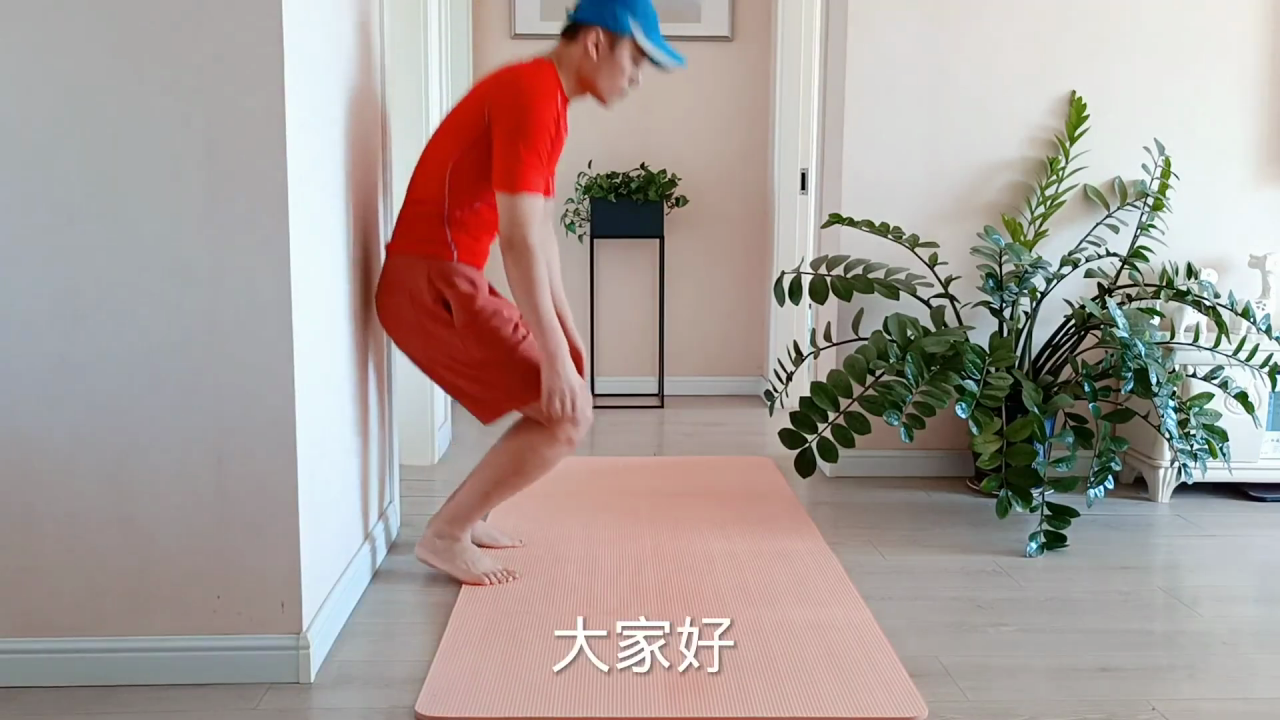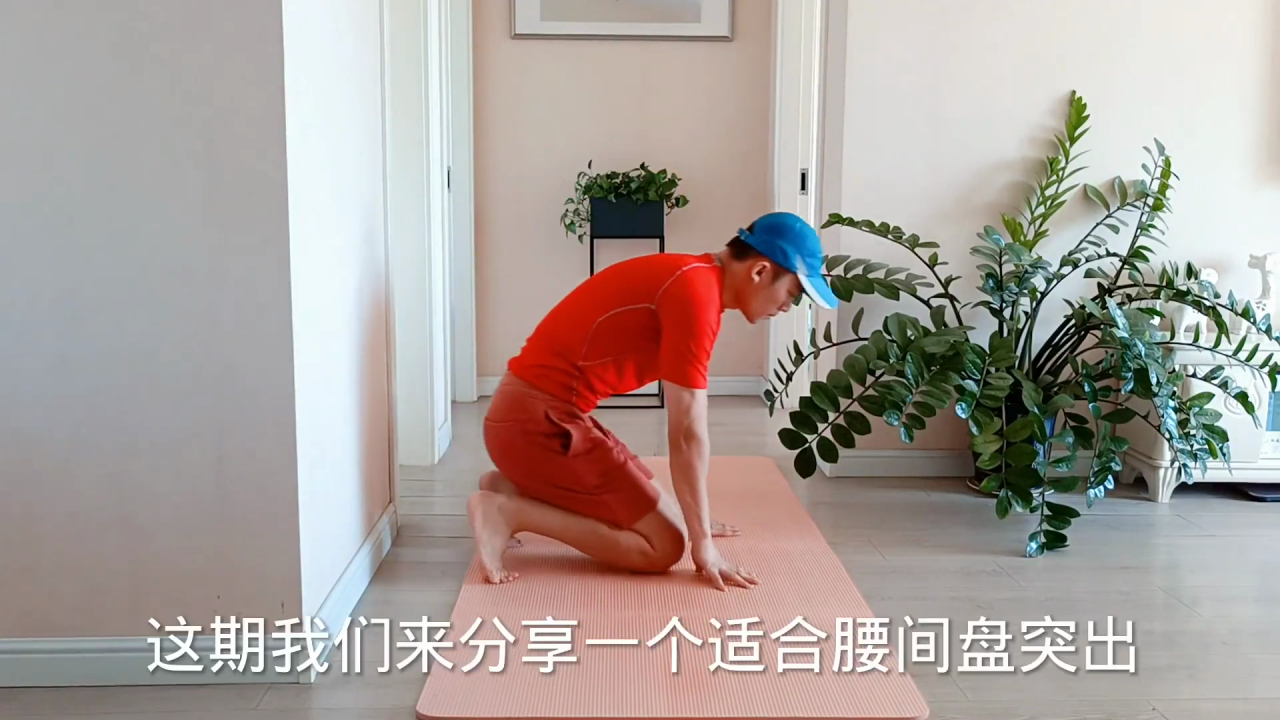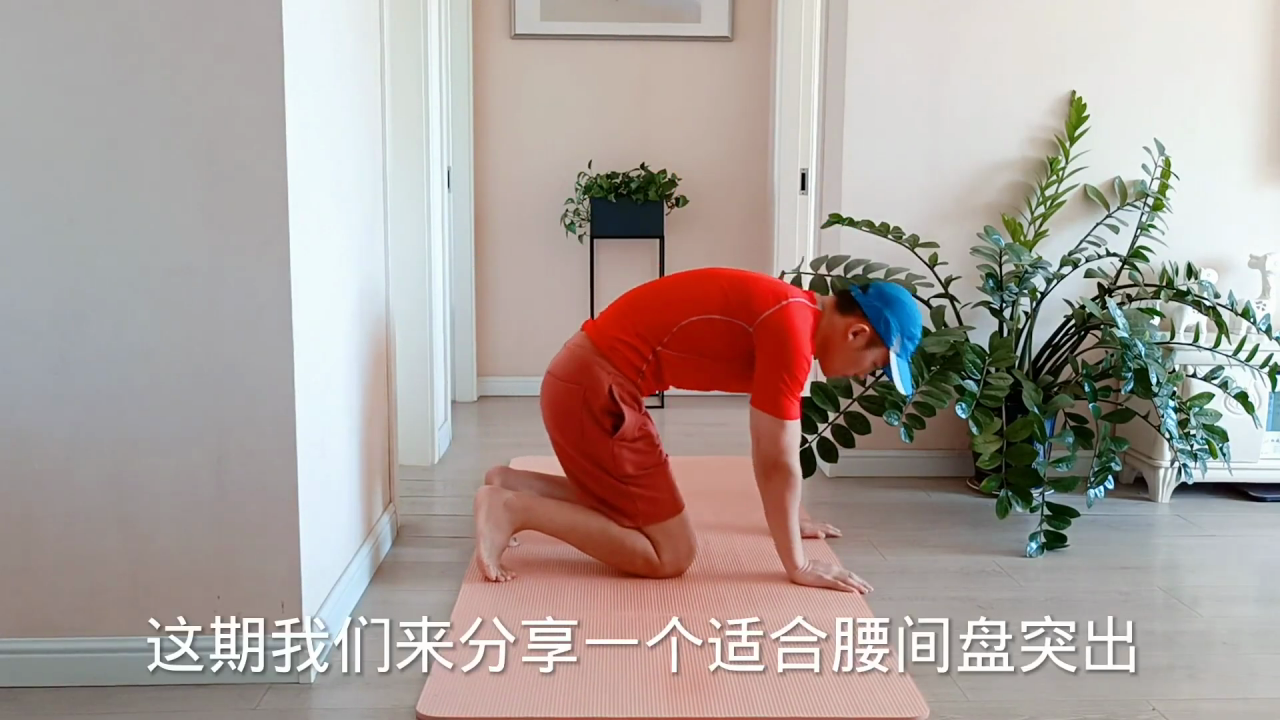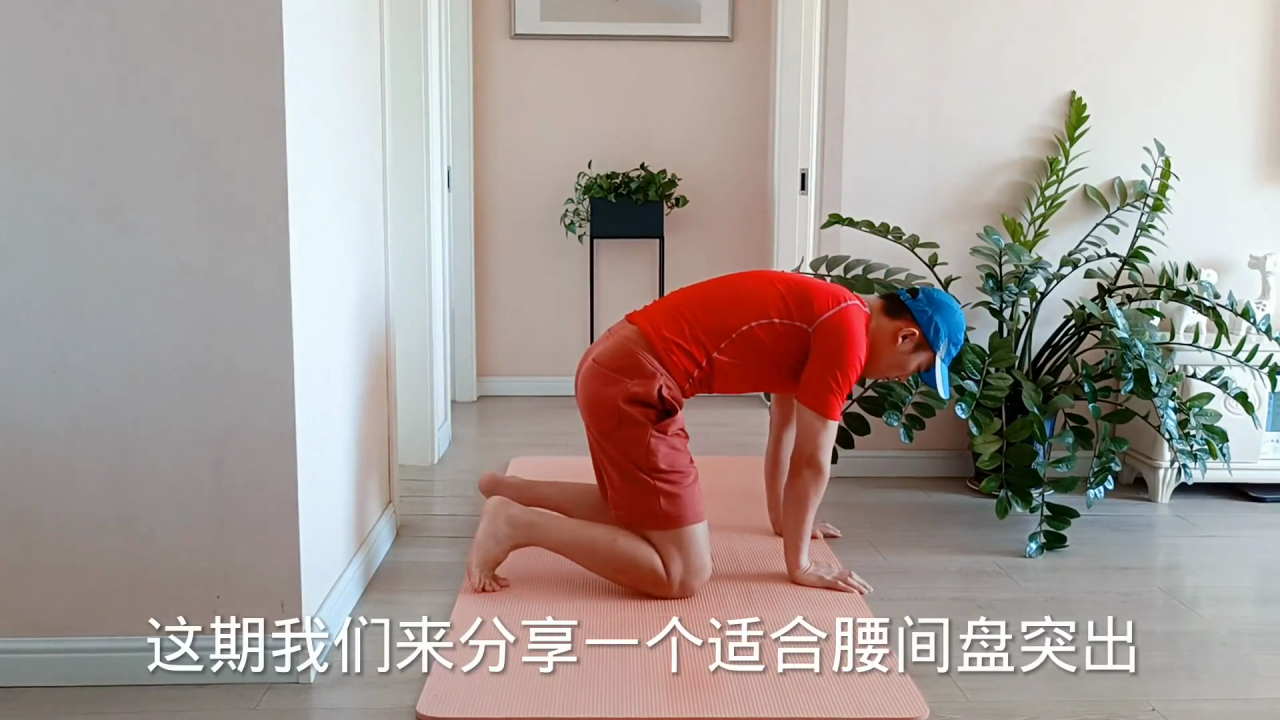
dt=1s
person 1, frame 1
left shoulder: (546, 100)
right shoulder: (532, 97)
left elbow: (541, 235)
right elbow: (520, 242)
left wrist: (568, 336)
right wrist: (557, 361)
left hip: (444, 281)
right hip: (427, 287)
left knee: (565, 399)
right knee: (566, 411)
left ankle: (465, 516)
right ankle: (447, 533)
person 1, frame 2
left shoulder: (695, 279)
right shoulder: (696, 294)
left elbow: (685, 422)
right elbow: (687, 432)
left wrist: (689, 517)
right wrist: (700, 541)
left hip: (538, 409)
right hip: (538, 419)
left knee: (659, 512)
right knee: (662, 546)
left ankle: (509, 487)
right ankle: (506, 511)
person 1, frame 3
left shoulder: (791, 313)
right shoulder: (791, 330)
left elbow: (768, 441)
right elbow: (780, 463)
left wrist: (784, 523)
right wrist: (796, 564)
left hip: (585, 376)
right hip: (595, 389)
left knee: (637, 509)
right knee: (670, 555)
left ankle: (513, 484)
right ankle: (511, 508)
person 1, frame 4
left shoulder: (820, 312)
right shoulder: (847, 333)
left elbow: (783, 429)
right elbow: (811, 460)
left wrist: (783, 520)
right wrist: (798, 563)
left hip: (610, 362)
right hip: (635, 387)
left knee: (638, 510)
right knee: (683, 577)
left ankle: (510, 491)
right ankle: (515, 523)
